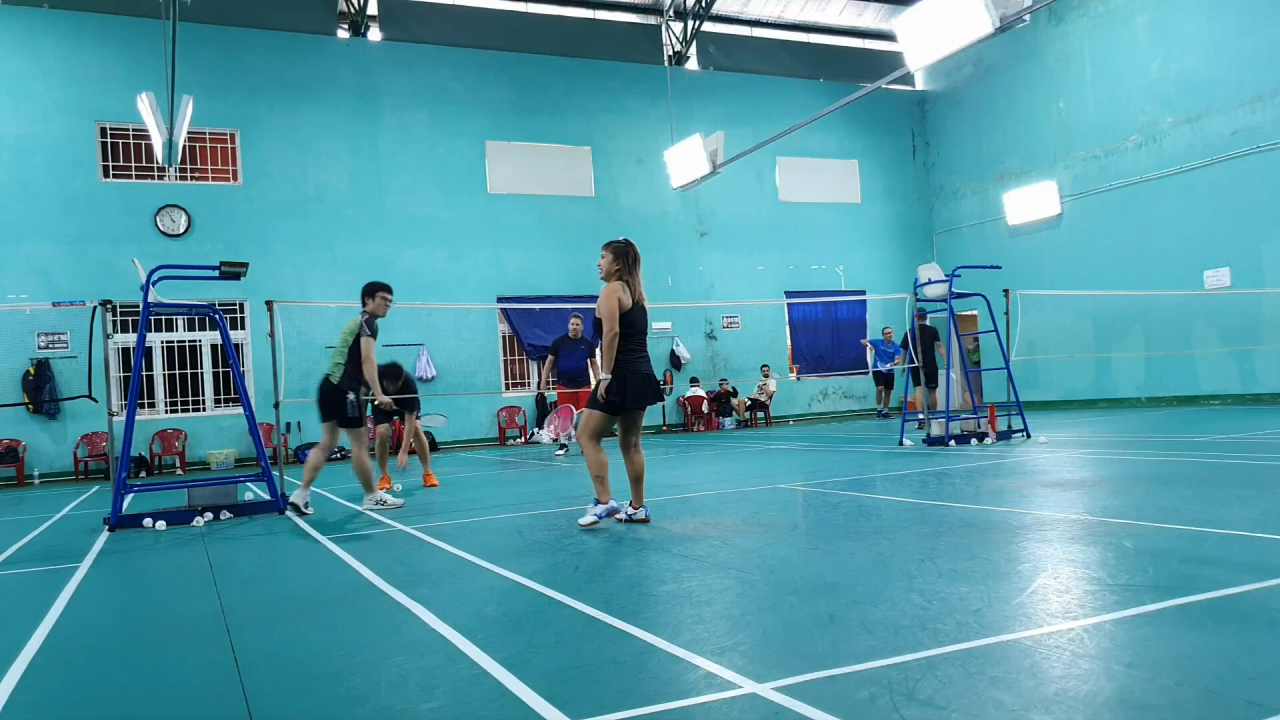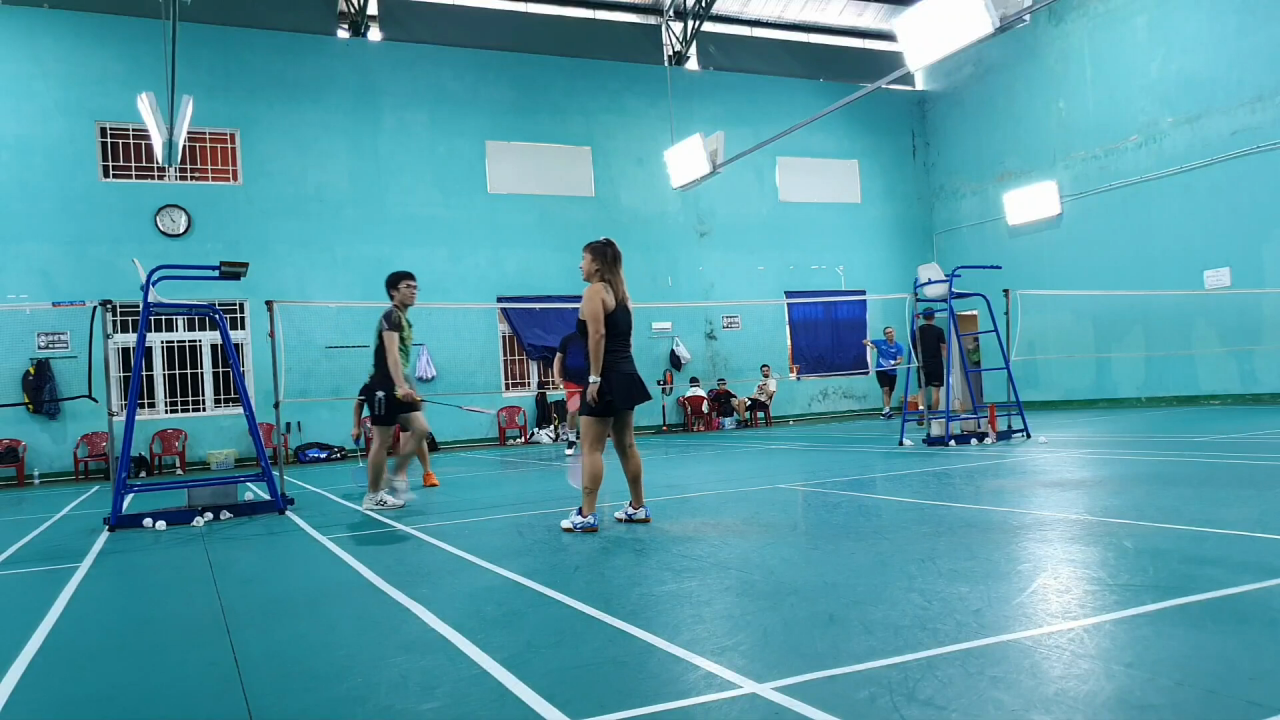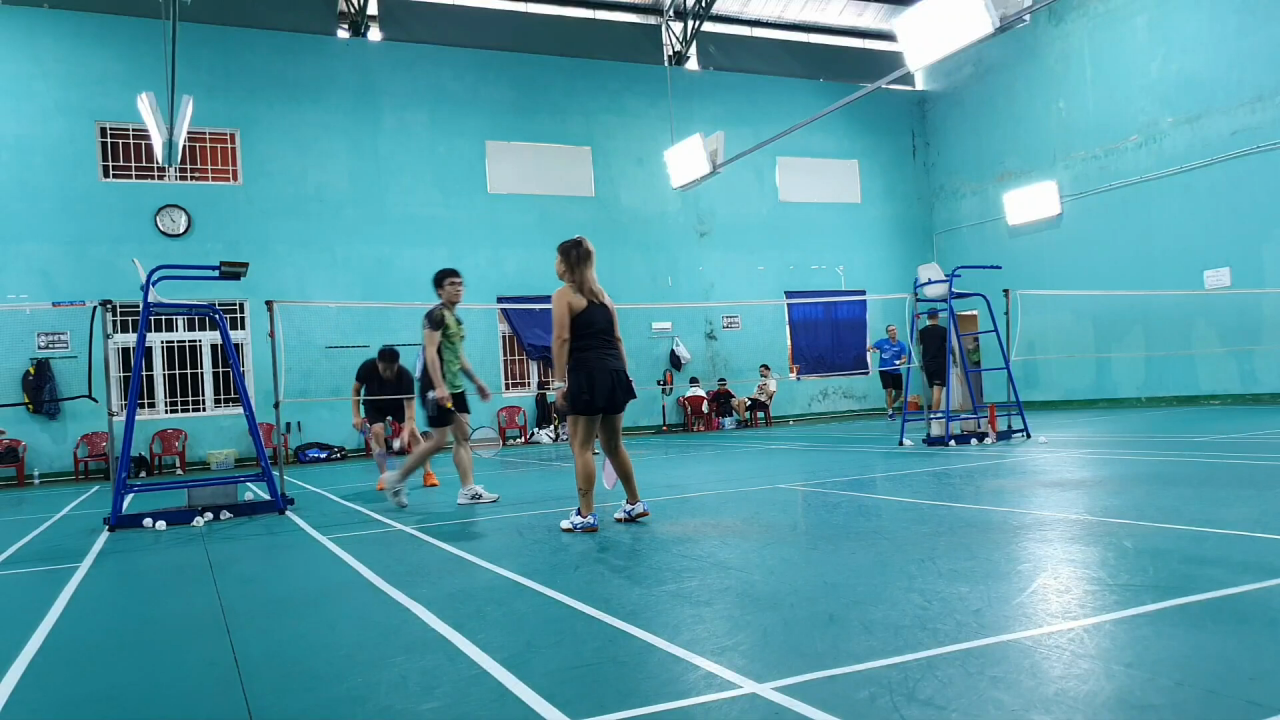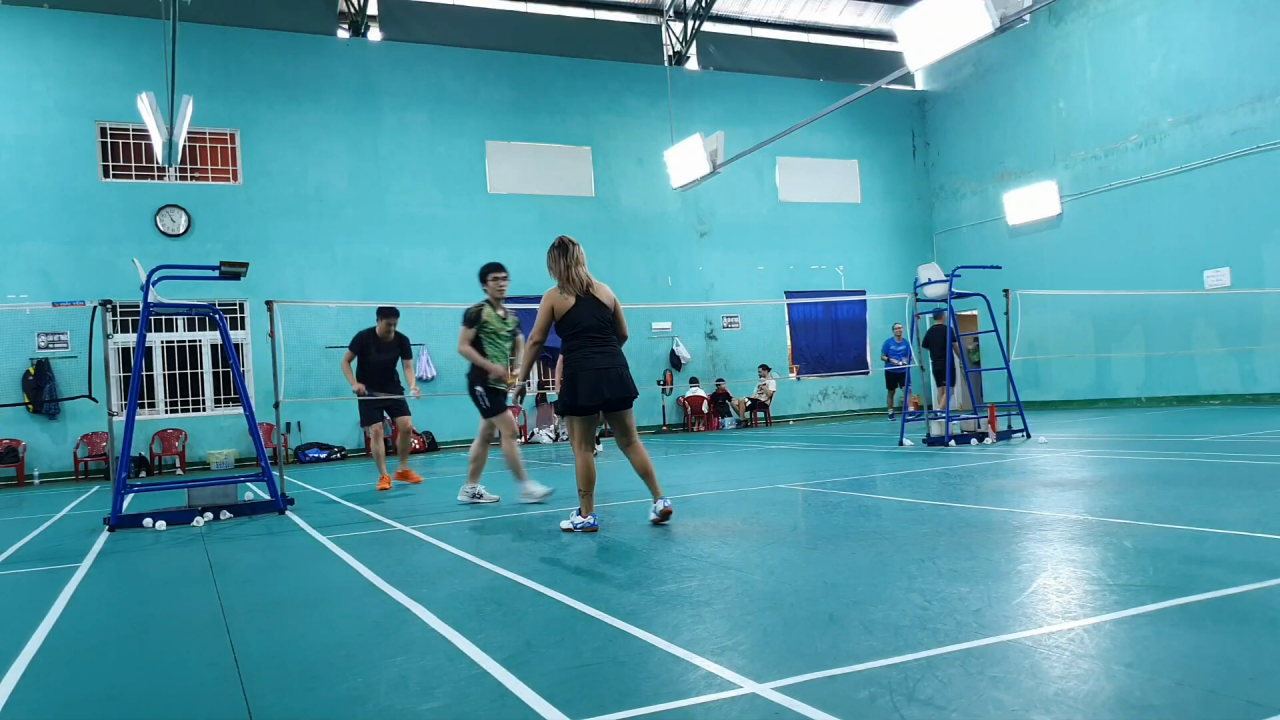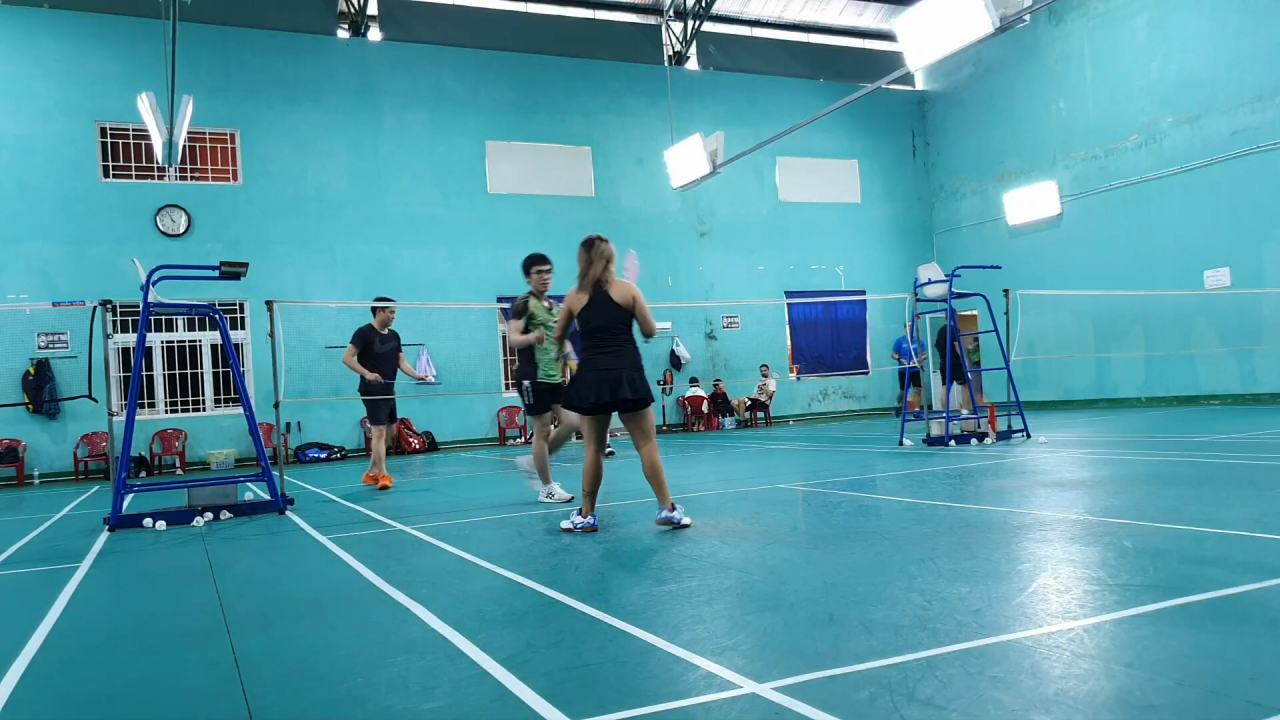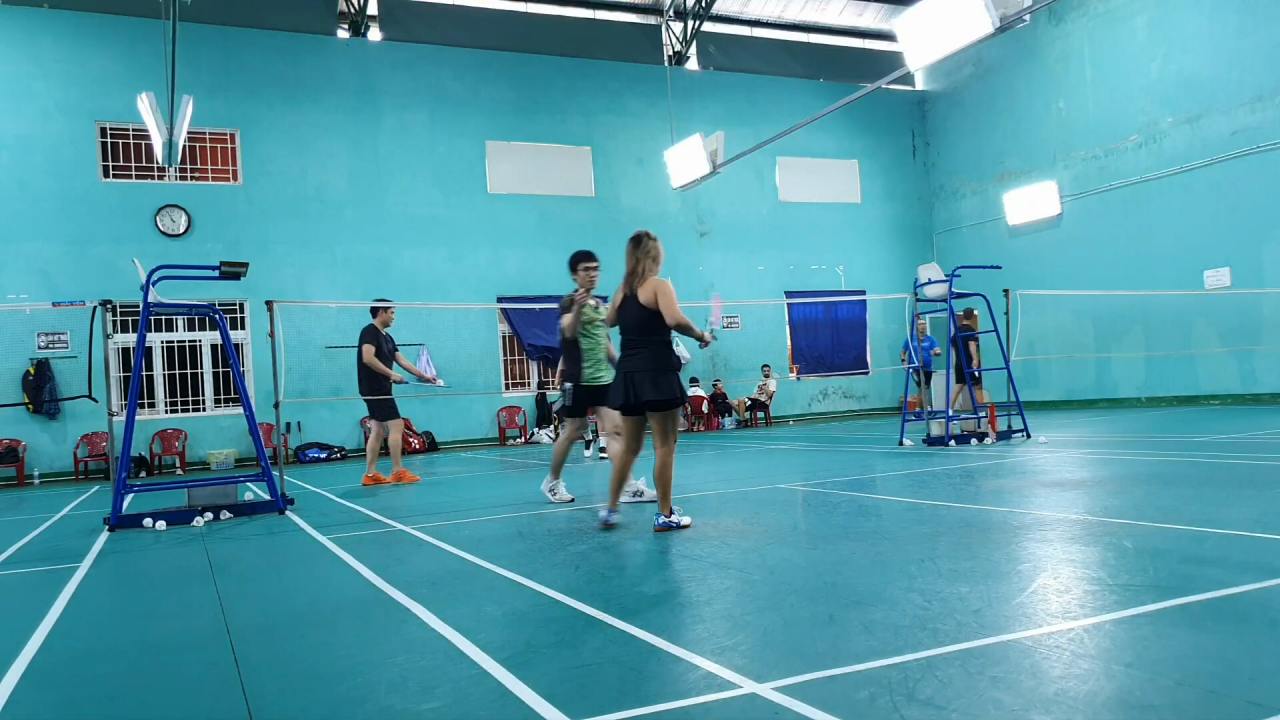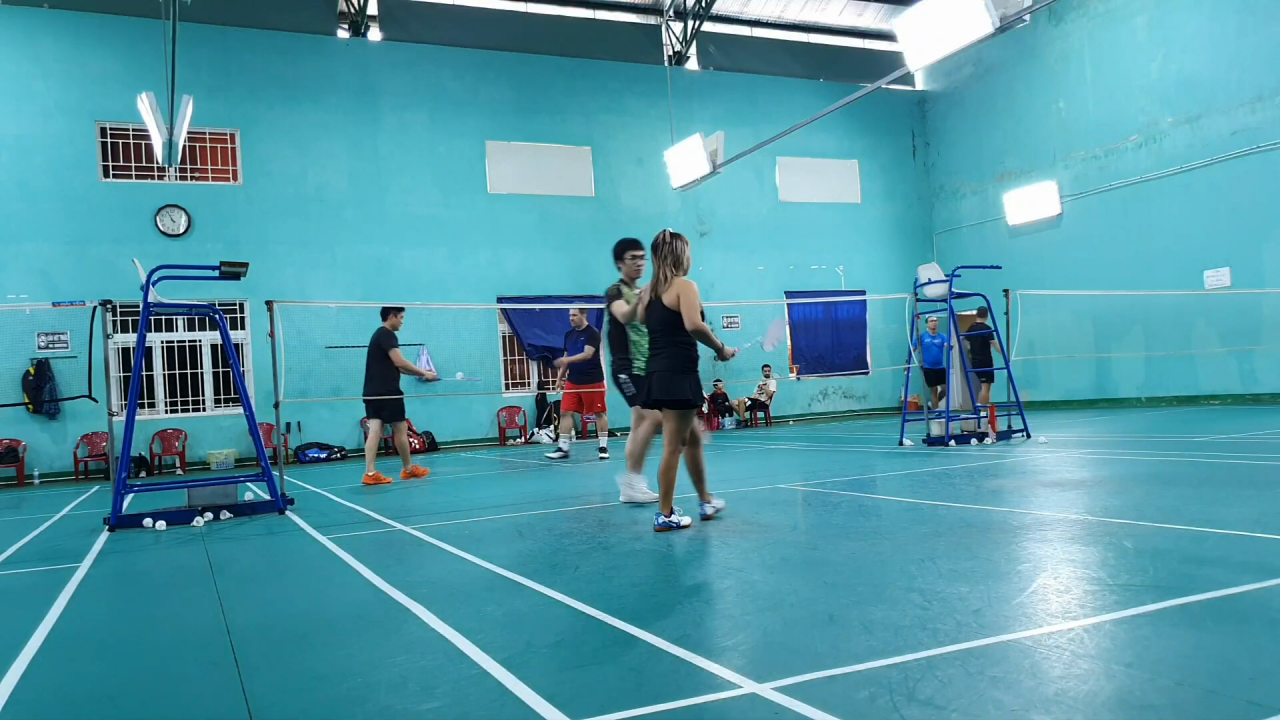
dt=0.3s
person 1, frame 1
left shoulder: (611, 290)
right shoulder: (636, 293)
left elbow: (612, 334)
left wrist: (605, 375)
left hip: (621, 376)
right hip: (640, 375)
left knee: (588, 437)
right knee: (631, 444)
left ankle: (604, 501)
right ankle: (638, 507)
person 1, frame 2
left shoulder: (594, 291)
right shoulder: (620, 294)
left elbow: (597, 336)
left wrist: (594, 378)
left hip: (608, 377)
right hip: (626, 375)
left knee: (592, 447)
right knee: (626, 444)
left ankle: (587, 515)
right ankle: (638, 507)
person 1, frame 3
left shoulder: (563, 295)
right shoulder: (602, 294)
left elbow: (562, 341)
right elbow: (617, 340)
left wrist: (559, 382)
right wrist: (620, 373)
left hip: (588, 376)
right hip: (615, 374)
left knee: (582, 446)
right knee: (613, 444)
left ankle: (586, 515)
right ankle: (634, 503)
person 1, frame 4
left shoulder: (554, 297)
right shoulder: (604, 290)
left elbow: (536, 341)
right elbow: (623, 335)
left wrist: (522, 380)
left hip: (581, 376)
right hip: (615, 372)
left knee: (582, 448)
right knee: (630, 441)
left ankle: (586, 516)
right ankle: (659, 500)
person 1, frame 5
left shoulder: (576, 296)
right shoulder: (627, 289)
left elbow: (558, 337)
right elbow: (648, 330)
right wrist: (626, 325)
left hip: (592, 378)
right hip: (628, 374)
left knee: (594, 449)
right knee: (647, 445)
left ankle: (586, 515)
right ankle: (667, 509)
person 1, frame 6
left shoulder: (622, 291)
right shoulder: (660, 285)
left elbow: (610, 321)
right elbow: (674, 319)
right wrist: (701, 336)
left hip: (629, 375)
right hip: (657, 374)
left knee: (628, 446)
right knee: (664, 446)
left ankle: (611, 508)
right ankle: (665, 514)
person 1, frame 7
left shoulder: (651, 290)
right shoulder: (685, 286)
left elbow: (642, 319)
right elbow: (693, 326)
right wrist: (720, 348)
left hip: (657, 373)
right hip: (678, 373)
left knee: (692, 438)
right knee: (673, 445)
left ankle: (705, 501)
right ankle: (665, 514)
person 2, frame 1
left shoulder: (356, 324)
right shoulder: (368, 322)
right elbow: (368, 359)
right wrist: (379, 394)
left hip: (330, 386)
right hip: (344, 389)
left knee: (327, 444)
right knee: (360, 443)
left ankle: (300, 494)
right ankle: (372, 496)
person 2, frame 2
left shoulder: (402, 319)
right shoulder: (392, 316)
right elbow: (391, 352)
left wrist: (408, 387)
right wrist: (401, 385)
left hip: (396, 387)
right hip: (384, 387)
left knee: (421, 429)
right knee: (382, 442)
left ankle: (396, 474)
right ankle: (374, 495)
person 2, frame 3
left shoulder: (457, 321)
right shoulder: (435, 315)
right elbow: (430, 352)
left wrist: (477, 382)
right wrist: (439, 386)
left hip: (455, 388)
right hip: (436, 389)
left knee: (463, 436)
right knee: (437, 442)
left ankle: (469, 489)
right ankle: (396, 479)
person 2, frame 4
left shoulder: (512, 316)
right shoulder: (476, 312)
left elbow: (519, 348)
right elbow: (463, 346)
right wrist: (490, 367)
left hip: (501, 383)
right hip: (483, 382)
left knee: (486, 435)
right knee: (510, 431)
left ankle: (470, 488)
right ankle: (525, 486)
person 2, frame 5
left shoulder: (555, 307)
right shoulder: (523, 304)
right elbow: (514, 339)
right wrist: (531, 337)
left hip: (555, 377)
right hip: (532, 378)
left knee: (572, 423)
right knee: (543, 431)
left ankle: (531, 462)
right ankle: (547, 486)
person 2, frame 6
left shoulder: (601, 306)
right shoulder: (570, 303)
right elbow: (568, 332)
right wrist: (578, 310)
left hip: (603, 378)
right hip: (578, 379)
left knee: (616, 428)
right knee: (573, 432)
left ankle: (628, 487)
right ankle: (552, 482)
person 2, frame 7
left shoulder: (641, 293)
right shoulder: (616, 290)
right elbow: (624, 316)
right wrist: (639, 300)
left hip: (645, 369)
right hip: (626, 369)
left knee: (640, 424)
right knee: (654, 417)
left ankle: (632, 486)
right ankle: (631, 476)
